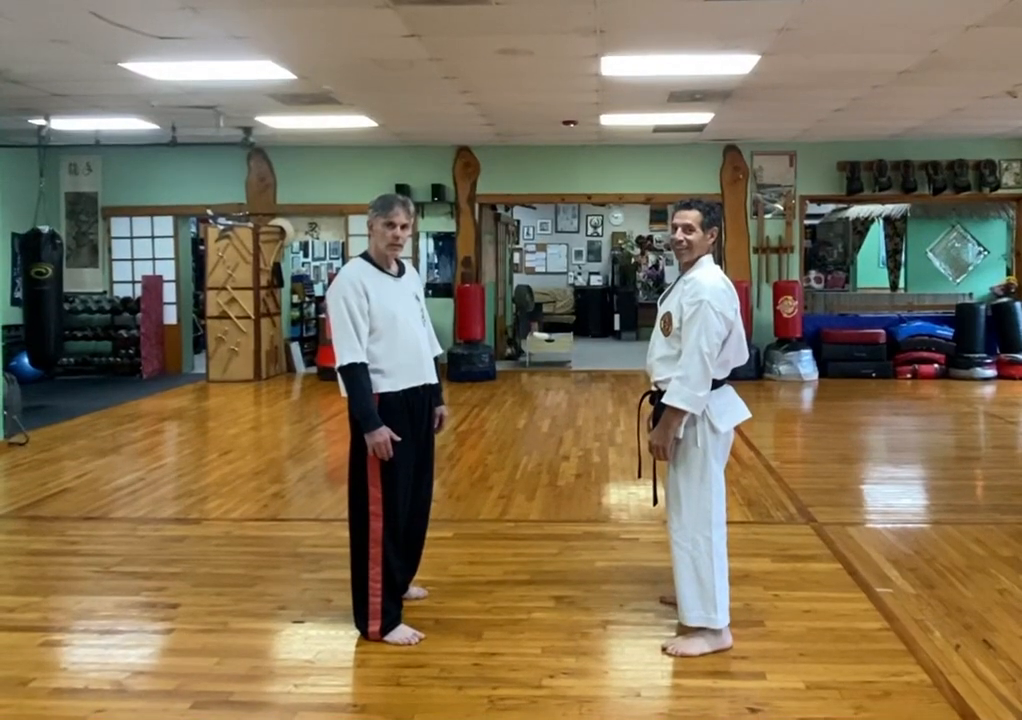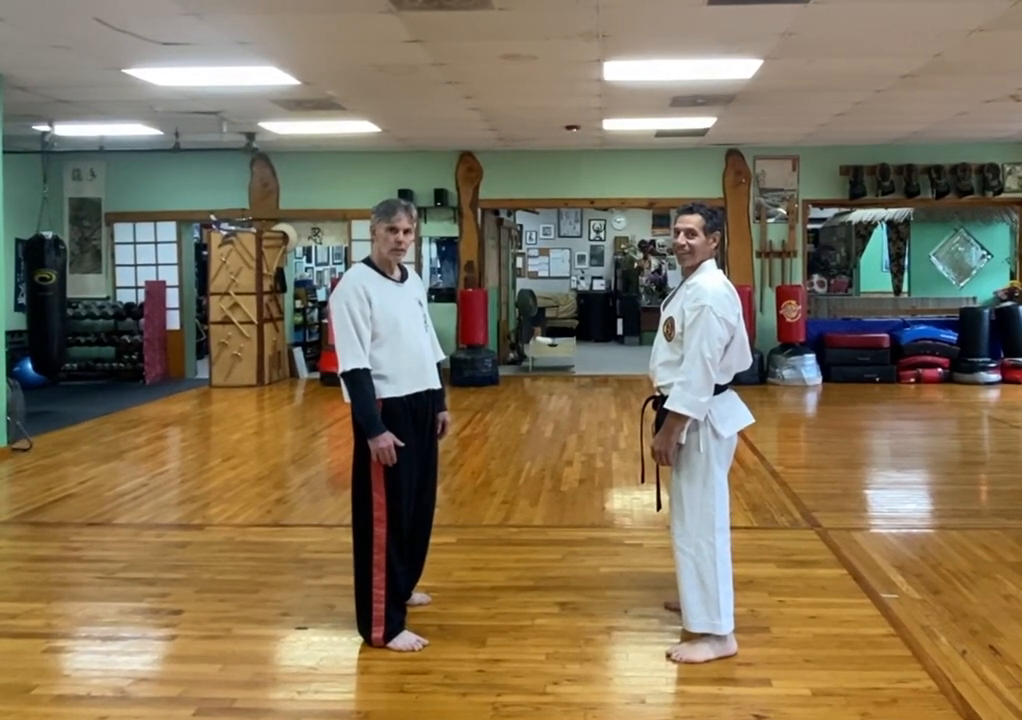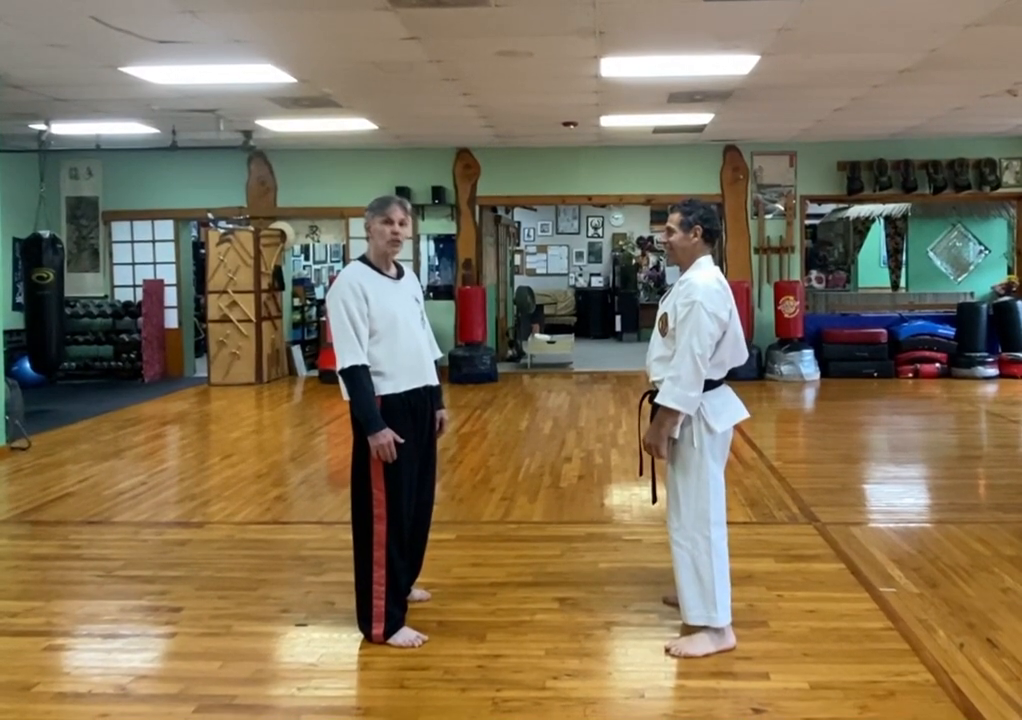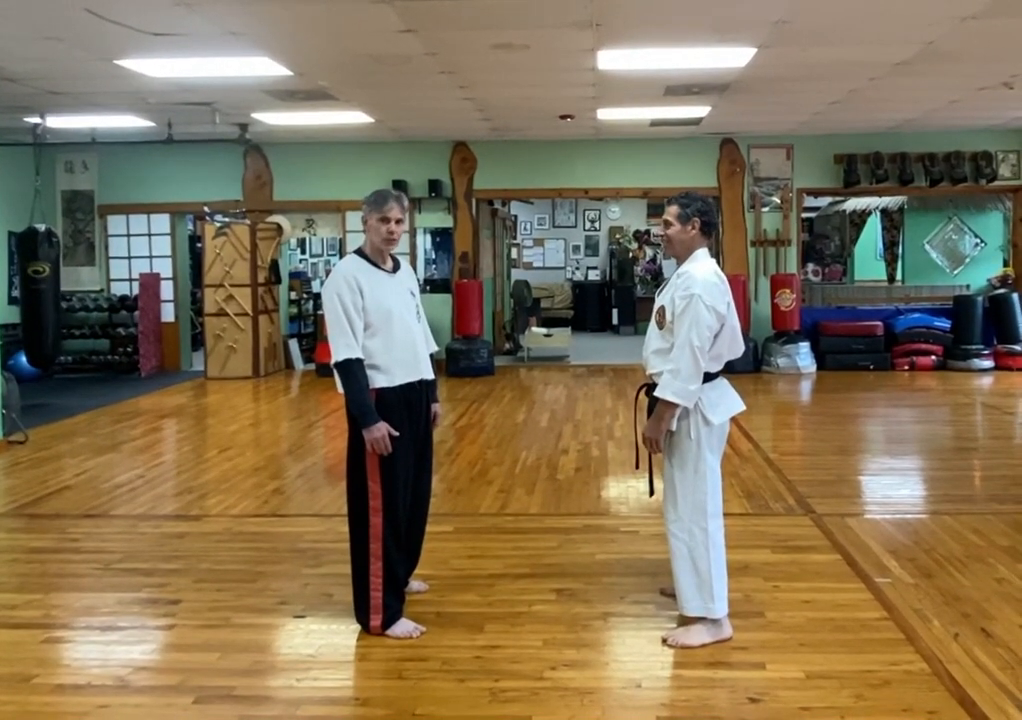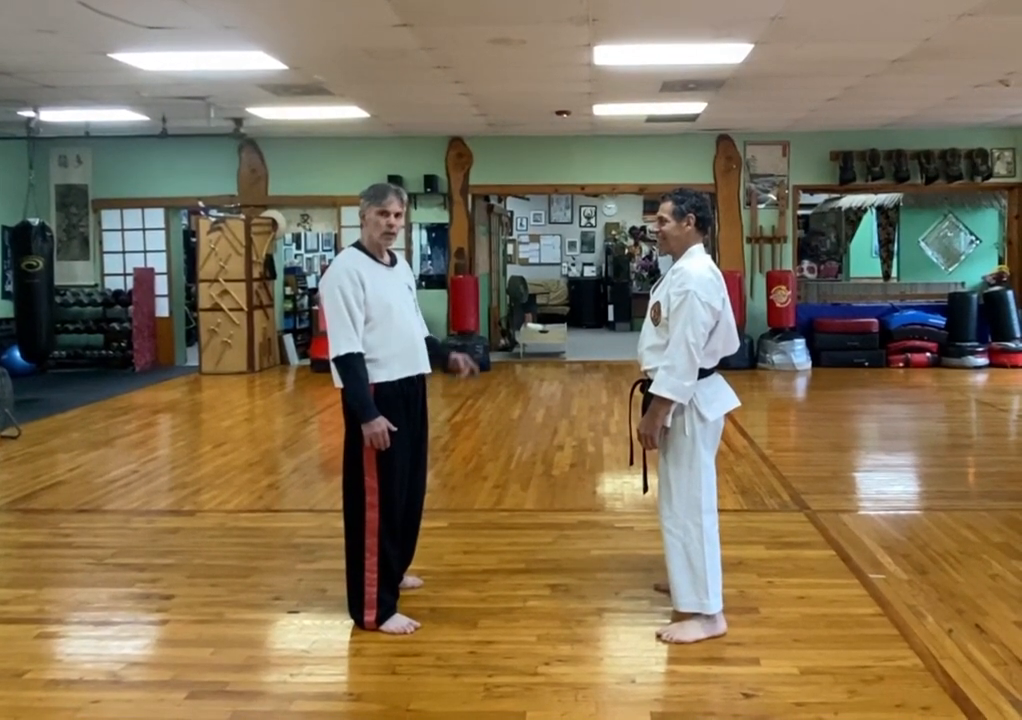
dt=1s
person 1, frame 1
left shoulder: (706, 287)
right shoulder: (690, 282)
left elbow: (697, 366)
left wrist: (666, 424)
right wrist: (665, 415)
left hip: (697, 413)
right hip: (687, 410)
left knee: (697, 515)
right knee: (687, 509)
left ankle: (711, 624)
right ankle: (699, 591)
person 1, frame 2
left shoulder: (709, 292)
right shoulder: (692, 287)
left elbow: (699, 372)
left wrist: (668, 430)
right wrist: (669, 421)
left hip: (701, 419)
right hip: (690, 415)
left knee: (700, 521)
right knee: (692, 516)
left ankle: (715, 631)
right ankle: (702, 596)
person 1, frame 3
left shoulder: (700, 287)
right shoulder: (695, 282)
left elbow: (689, 366)
left wrist: (659, 423)
right wrist: (665, 418)
left hip: (696, 413)
right hip: (693, 410)
left knee: (697, 515)
right knee: (691, 510)
left ankle: (714, 625)
right ankle: (701, 593)
person 1, frame 4
left shoulder: (698, 281)
right shoulder: (691, 275)
left elbow: (688, 359)
left wrist: (659, 417)
right wrist: (663, 411)
left hip: (693, 406)
right hip: (688, 403)
left knee: (693, 507)
right knee: (686, 502)
left ankle: (710, 616)
right ankle: (696, 585)
person 1, frame 5
left shoulder: (694, 277)
right shoulder: (686, 271)
left elbow: (683, 355)
left wrist: (655, 413)
right wrist: (659, 407)
left hip: (688, 402)
right hip: (683, 399)
left knee: (688, 503)
right knee: (681, 498)
left ankle: (704, 612)
right ankle: (690, 580)
person 2, frame 1
left shoulder: (410, 275)
right shoulder: (352, 280)
right elbow: (351, 360)
left wrist: (436, 397)
right wrist: (370, 422)
left hip: (416, 401)
right hip: (382, 405)
left knee: (415, 499)
right knee: (380, 509)
left ankle: (397, 580)
right ankle: (379, 617)
person 2, frame 2
left shoulder: (412, 281)
right shoulder: (355, 285)
right elbow: (354, 366)
left wrist: (439, 403)
right wrist: (373, 428)
left hip: (420, 406)
right hip: (385, 410)
left knee: (418, 505)
right knee: (384, 515)
left ankle: (400, 586)
right ankle: (382, 623)
person 2, frame 3
left shoulder: (408, 278)
right shoulder: (351, 282)
right elbow: (352, 362)
left wrist: (436, 400)
right wrist: (373, 425)
left hip: (417, 403)
right hip: (383, 407)
left knee: (417, 501)
right knee: (383, 511)
left ankle: (400, 582)
right ankle: (382, 619)
person 2, frame 4
left shoulder: (404, 272)
right shoulder: (347, 275)
right elbow: (347, 356)
left wrist: (431, 393)
right wrist: (367, 418)
left hip: (413, 396)
right hip: (379, 401)
left knee: (414, 493)
right knee: (379, 504)
left ankle: (397, 574)
right ankle: (380, 611)
person 2, frame 5
left shoulder: (400, 265)
right shoulder: (346, 270)
right elbow: (346, 351)
left wrist: (446, 356)
right wrist: (367, 413)
left hip: (410, 390)
right hip: (375, 395)
left knee: (409, 489)
right knee: (375, 499)
left ankle: (392, 570)
right ankle: (373, 607)
